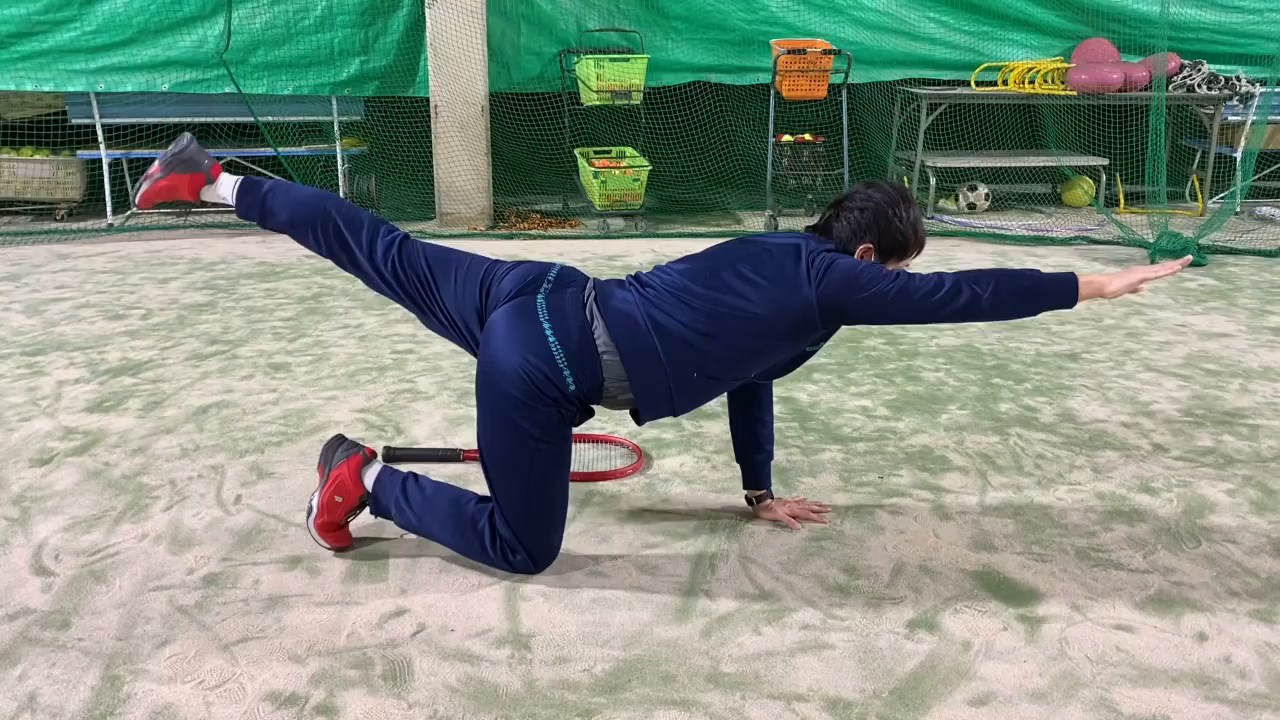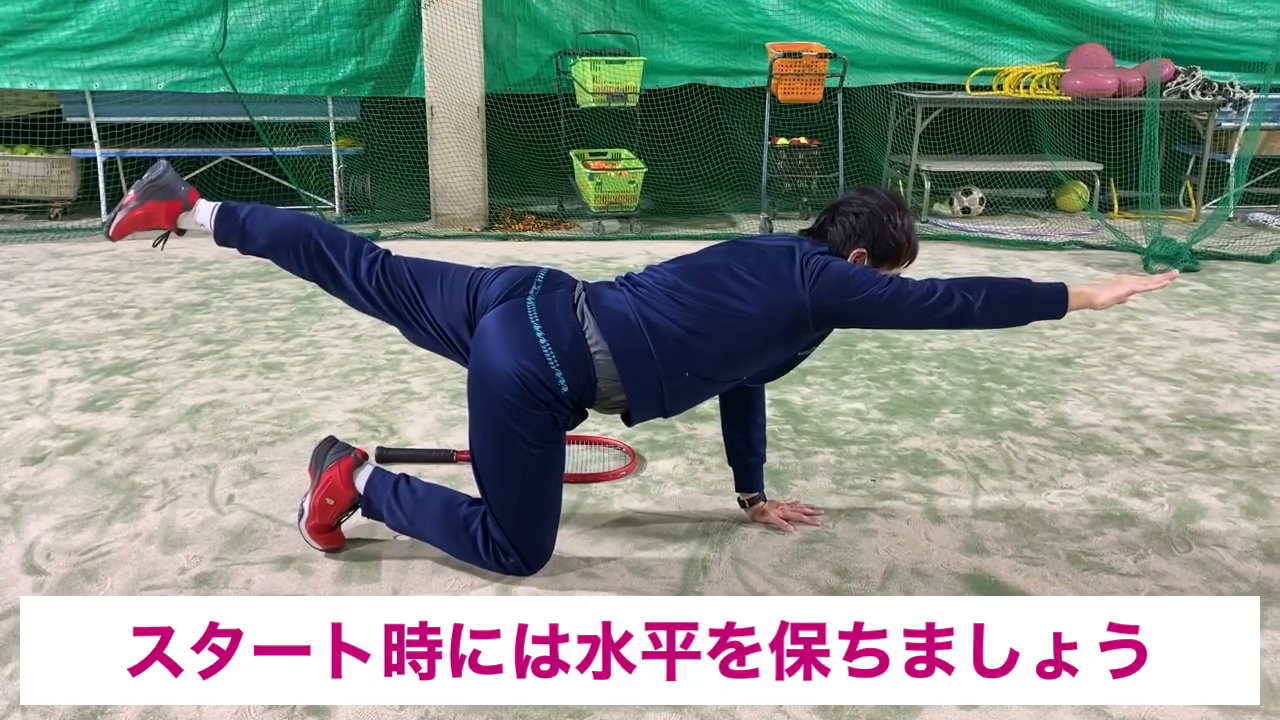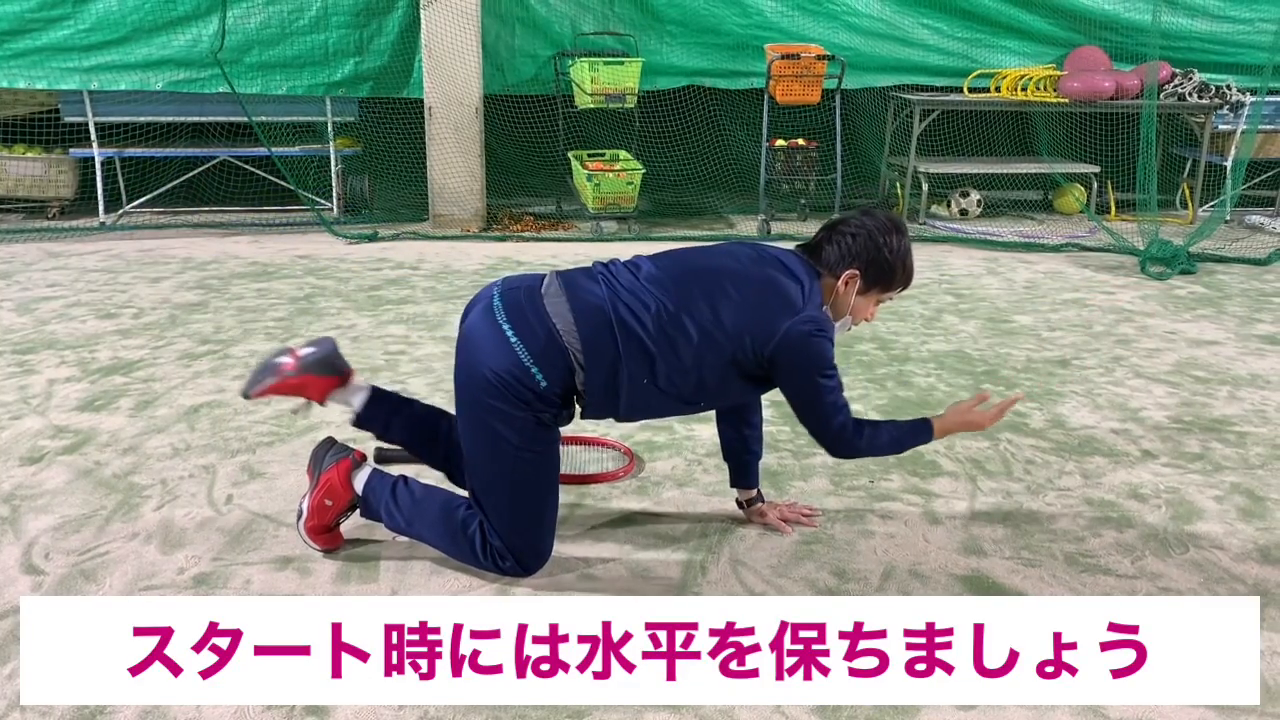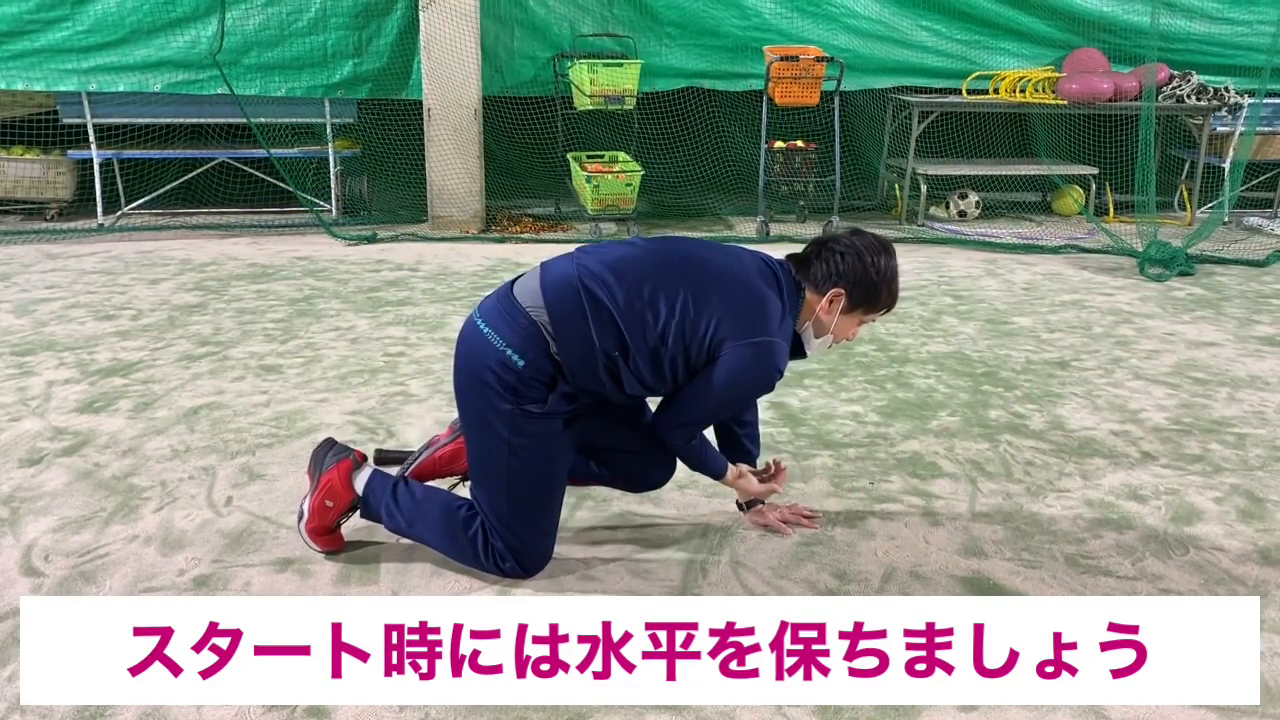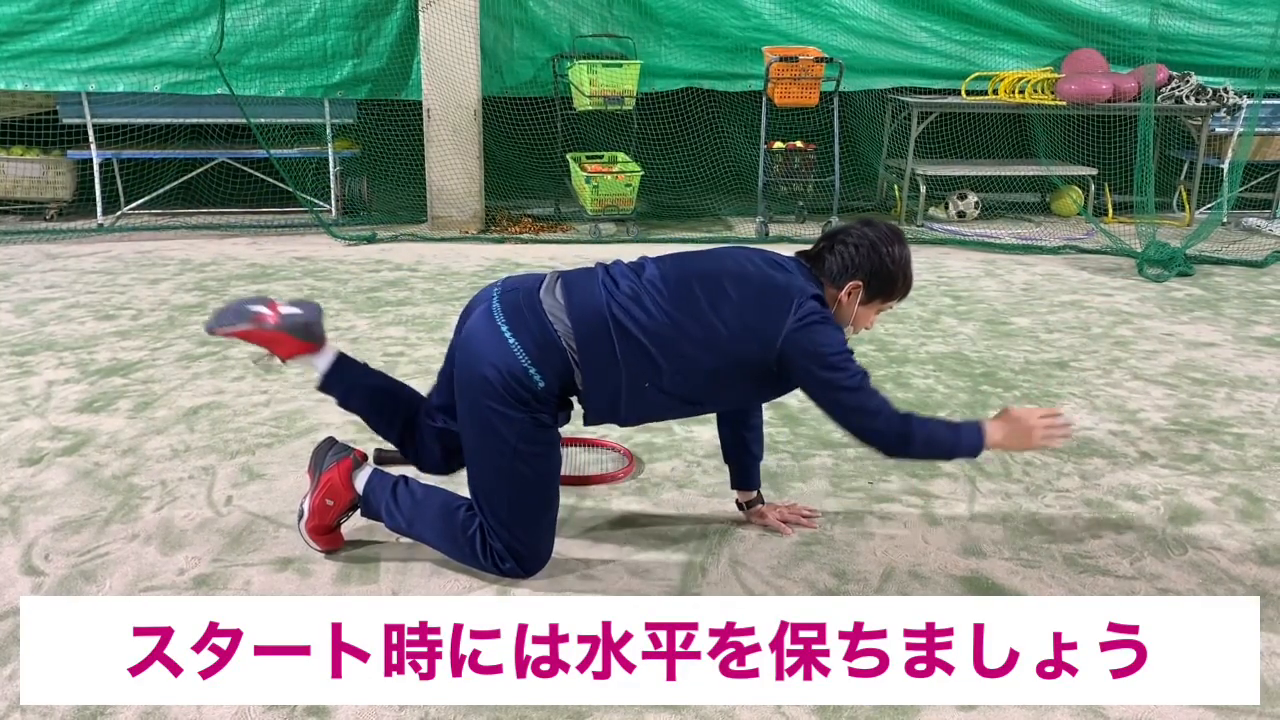
dt=1s
person 1, frame 1
left shoulder: (776, 257)
right shoulder: (830, 284)
left elbow: (748, 379)
right elbow: (963, 296)
left wrist: (760, 493)
right wrist: (1090, 286)
left hip: (533, 297)
right hip: (539, 367)
left knee: (381, 255)
right knee: (522, 546)
left ankle: (211, 181)
right ankle: (364, 479)
person 1, frame 2
left shoulder: (768, 259)
right shoulder: (822, 286)
left elbow: (740, 382)
right elbow: (952, 301)
left wrist: (755, 497)
right wrist: (1078, 295)
left hip: (523, 302)
right hip: (535, 371)
left knee: (364, 272)
right knee: (517, 550)
left ankle: (188, 209)
right ankle: (358, 481)
person 1, frame 3
left shoulder: (767, 269)
right shoulder: (801, 328)
left elbow: (736, 388)
right elbow: (839, 435)
left wrist: (749, 496)
right wrist: (943, 427)
left hip: (509, 312)
right hip: (520, 367)
left knee: (479, 469)
right knee: (514, 551)
left ankle: (336, 384)
right ankle: (355, 484)
person 1, frame 4
left shoulder: (765, 277)
right shoulder: (762, 347)
left elbow: (732, 400)
right elbow: (675, 425)
left wrist: (753, 498)
right wrist: (732, 475)
left hip: (535, 332)
right hip: (513, 360)
left knee: (651, 467)
right knee: (517, 556)
left ankle: (478, 450)
right ankle: (356, 482)
person 1, frame 5
left shoulder: (766, 279)
right shoulder: (804, 326)
left elbow: (737, 388)
right elbow: (882, 427)
left wrist: (751, 498)
right wrist: (989, 435)
left hip: (516, 308)
right hip: (519, 366)
left knee: (429, 440)
right knee: (513, 551)
left ankle: (304, 344)
right ankle: (354, 482)
